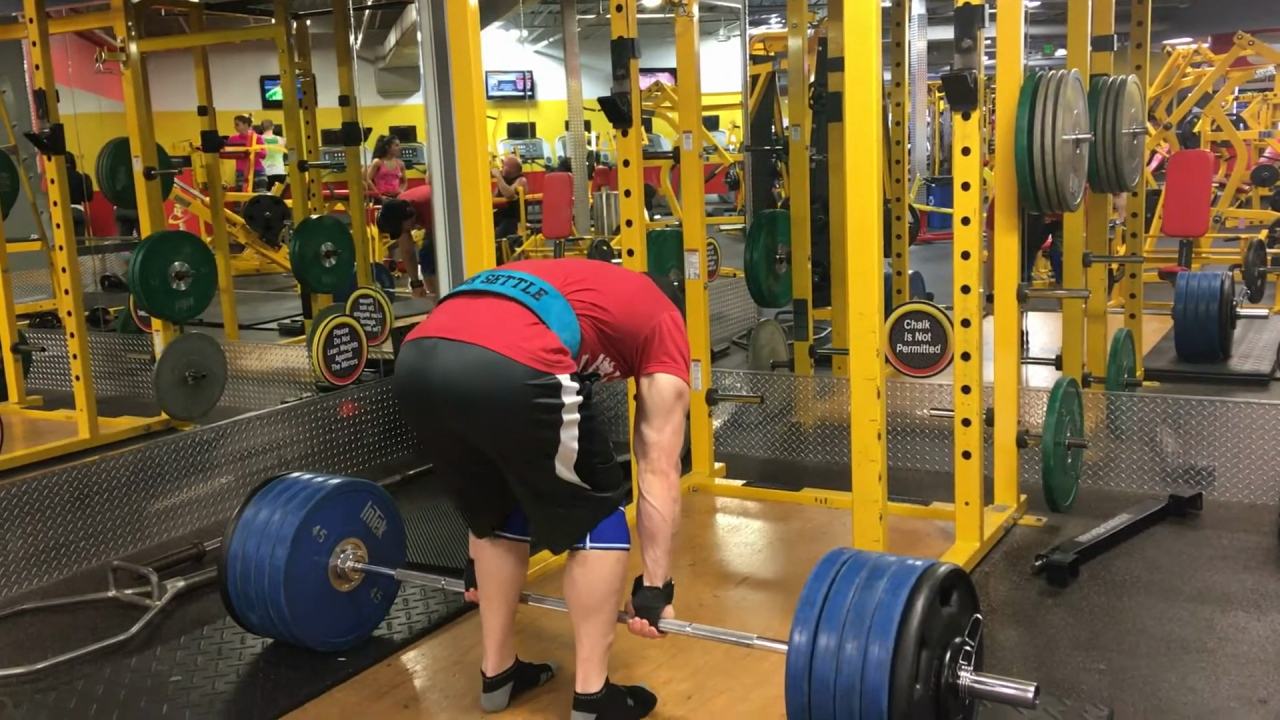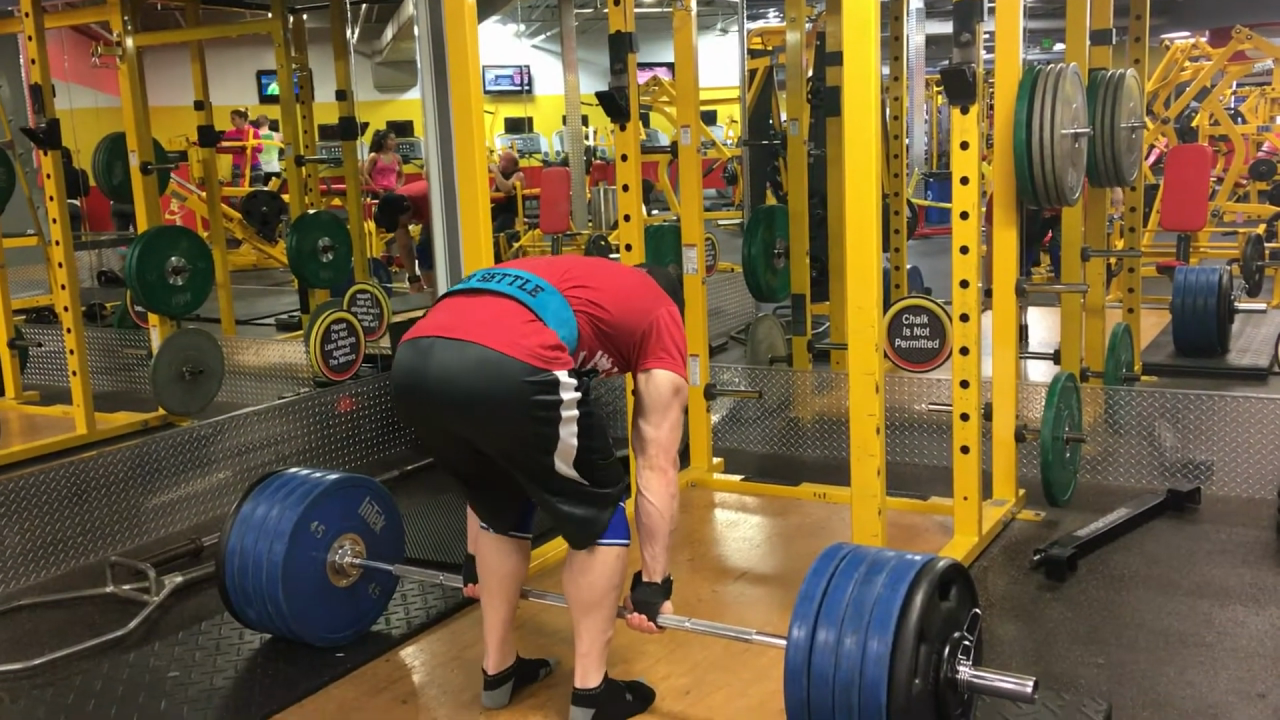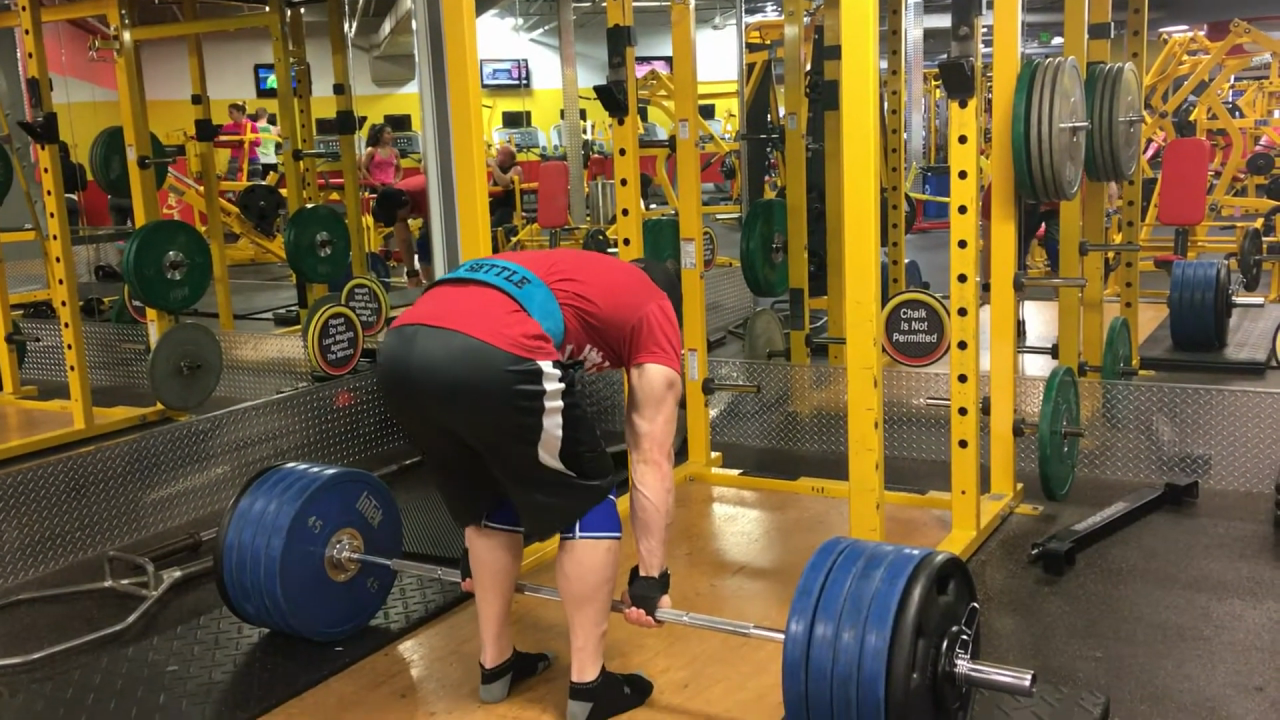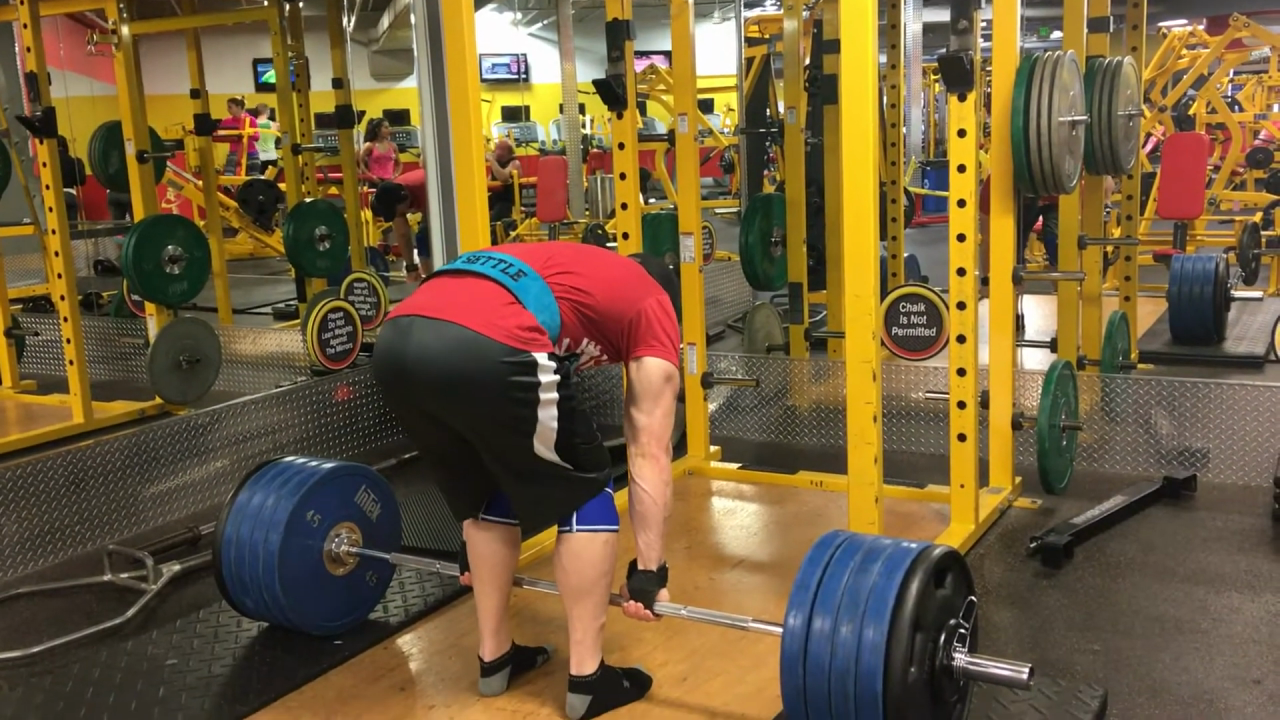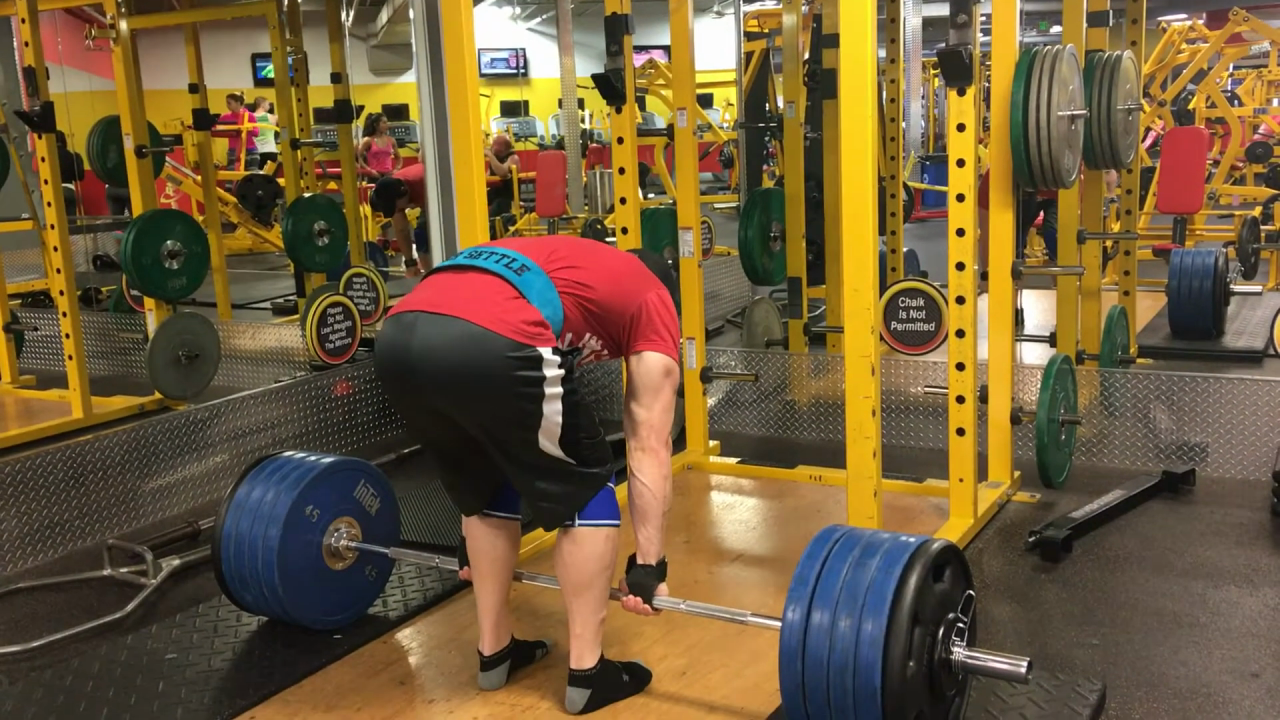
dt=0.2s
person 1, frame 1
right shoulder: (663, 321)
left elbow: (506, 453)
right elbow: (659, 469)
left wrist: (478, 565)
right wrist: (655, 588)
left hip: (417, 358)
right hip: (510, 369)
left knee: (500, 505)
right knee: (596, 513)
left ankle: (497, 673)
person 1, frame 2
right shoulder: (661, 315)
left elbow: (494, 457)
right elbow: (656, 464)
left wrist: (476, 561)
right wrist: (653, 583)
left hip: (414, 361)
right hip: (507, 368)
left knee: (502, 504)
right knee: (598, 509)
left ankle: (498, 670)
person 1, frame 3
right shoulder: (655, 311)
left elbow: (493, 446)
right elbow: (651, 459)
left wrist: (472, 557)
right wrist: (650, 577)
left hip: (401, 348)
right hip: (492, 358)
left knee: (490, 499)
right knee: (586, 501)
left ankle: (495, 663)
person 1, frame 4
right shoulder: (652, 305)
left elbow: (505, 445)
right elbow: (649, 452)
left wrist: (472, 551)
right wrist: (649, 570)
left hip: (396, 341)
right hip: (488, 350)
left knee: (488, 492)
right knee: (583, 495)
left ankle: (495, 657)
right ankle: (588, 678)
person 1, frame 5
right shoulder: (651, 300)
left elbow: (501, 437)
right elbow: (649, 447)
left wrist: (472, 544)
right wrist: (648, 565)
left hip: (399, 337)
right hip: (492, 345)
left knee: (489, 486)
right knee: (586, 489)
left ankle: (494, 652)
right ankle: (587, 673)
